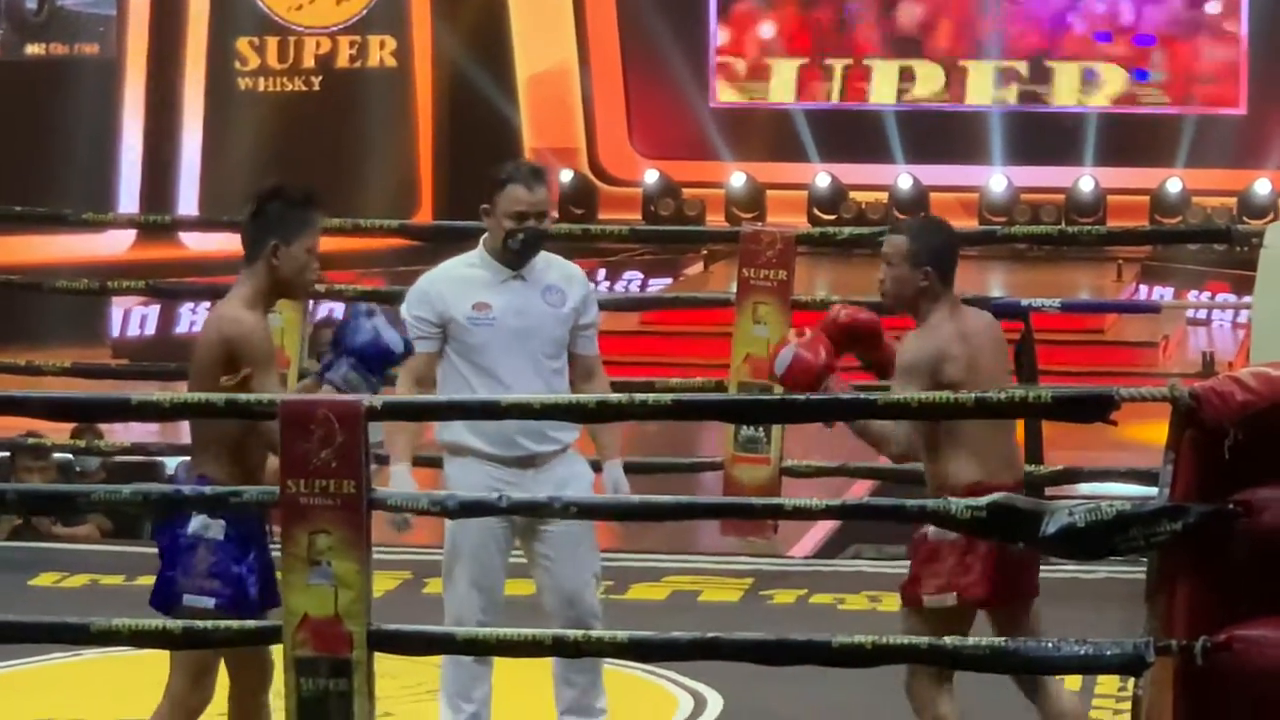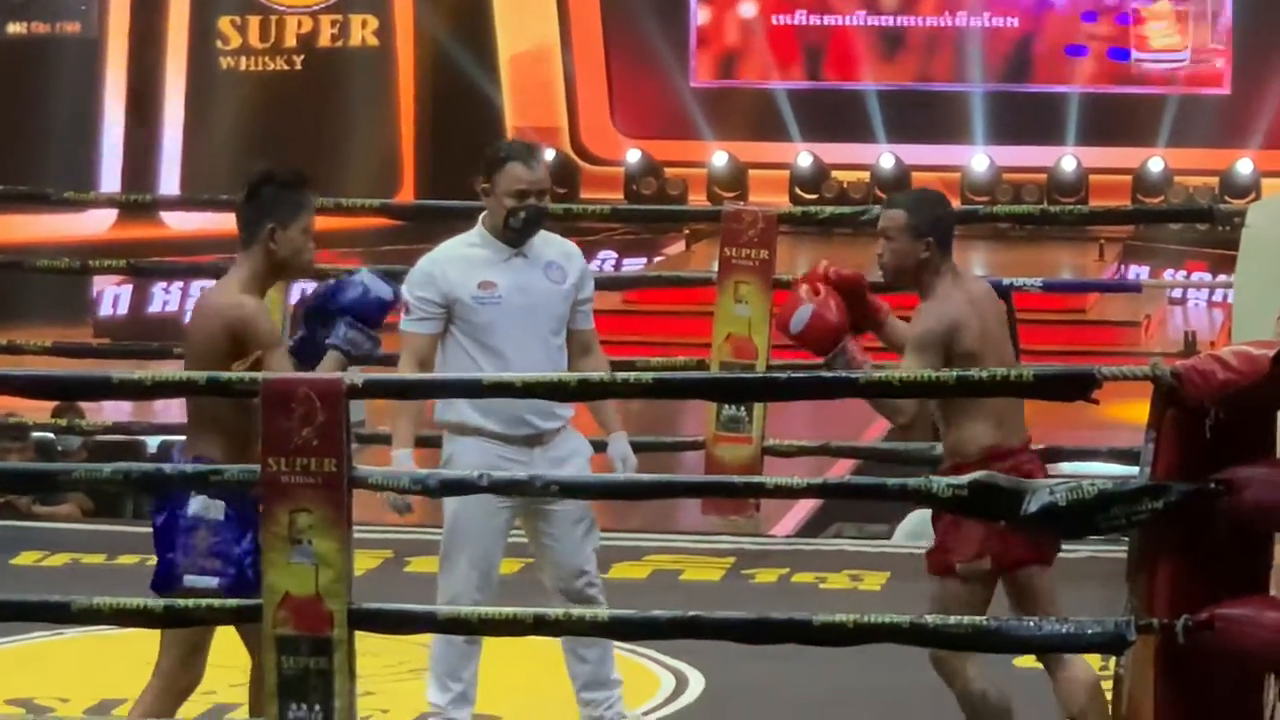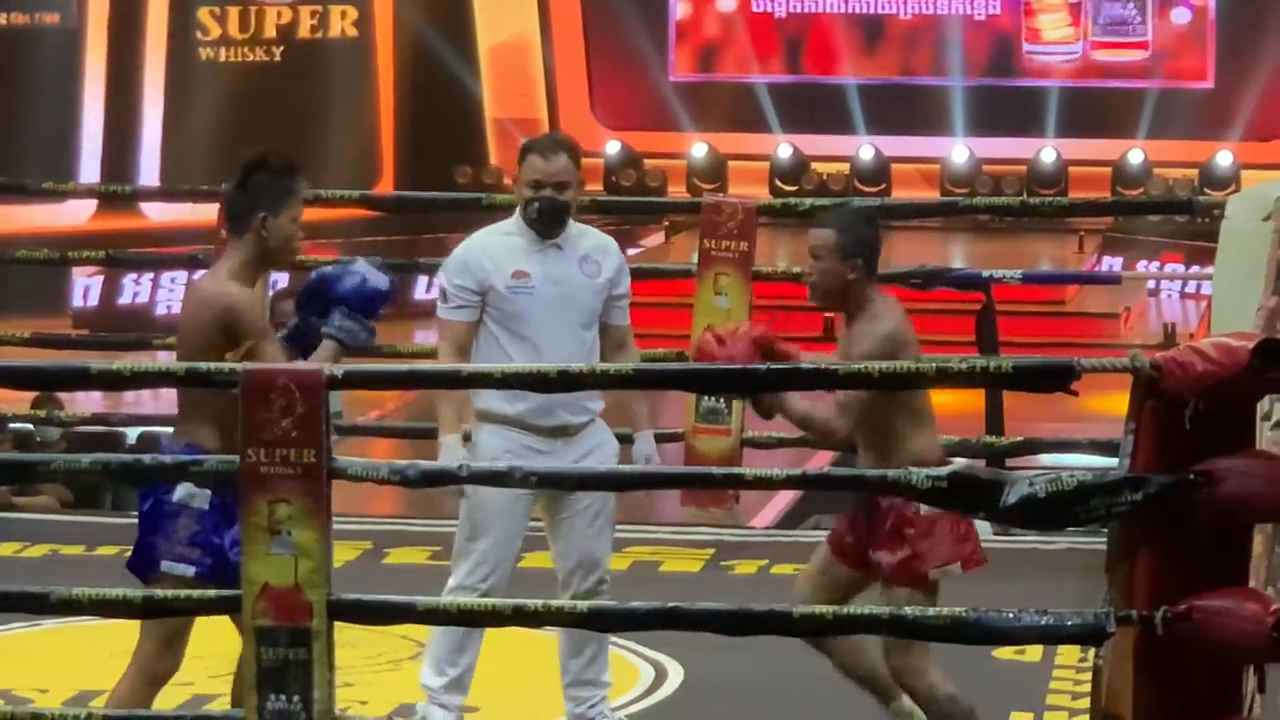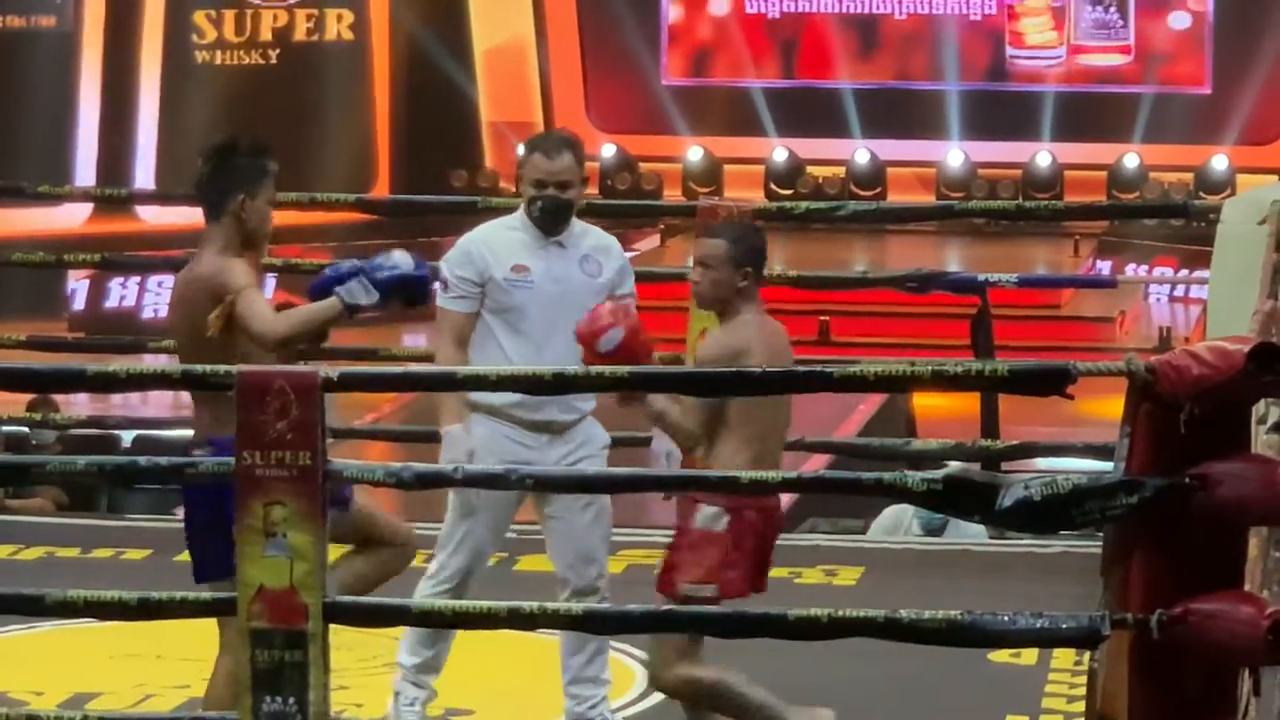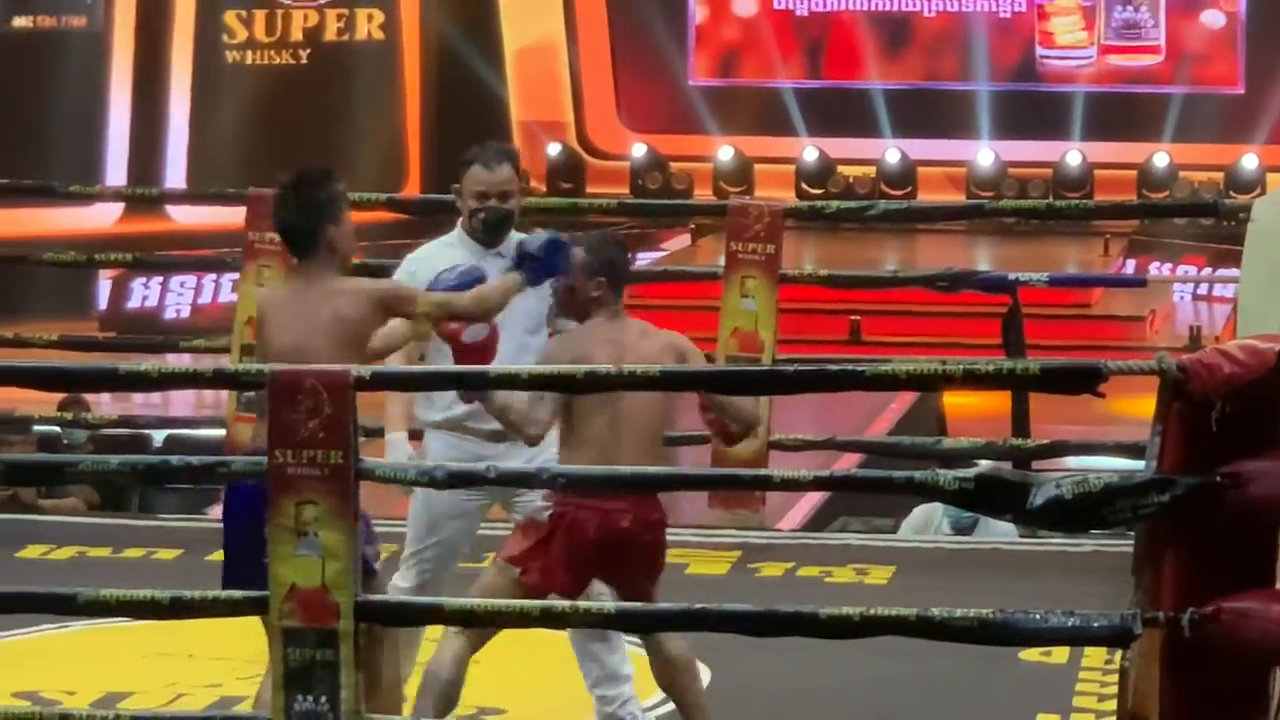
dt=0.3s
person 1, frame 1
left shoulder: (570, 282)
right shoulder: (440, 286)
left elbow: (589, 378)
right elbow: (412, 385)
left wrist: (612, 461)
right wrist: (400, 469)
left hip: (558, 470)
right hip: (476, 473)
left knee: (578, 608)
right knee: (470, 619)
person 1, frame 2
left shoulder: (567, 258)
right shoulder: (442, 267)
left elbow: (586, 355)
right elbow: (413, 366)
left wrist: (615, 434)
right wrist: (403, 452)
left hip: (559, 448)
right hip: (479, 453)
left knee: (580, 586)
right knee: (465, 597)
person 1, frame 3
left shoulder: (604, 253)
right shoulder: (478, 254)
left elbow: (619, 349)
right elbow: (451, 353)
left wrist: (643, 431)
right wrist: (448, 440)
left hip: (585, 441)
right hip: (506, 441)
left knee: (587, 582)
right knee: (477, 582)
person 1, frame 4
left shoulder: (607, 252)
right shoulder: (480, 246)
right elbow: (451, 345)
right wrist: (453, 429)
left hip: (575, 438)
right hip: (496, 433)
left knee: (586, 579)
right knee: (454, 568)
person 1, frame 5
right shoulder: (426, 264)
right elbow: (400, 360)
right wrist: (396, 438)
left hip: (535, 446)
right hip: (455, 447)
right knee: (416, 583)
person 2, frame 1
left shoulder: (234, 318)
right shoulder: (244, 327)
right elbow: (280, 434)
left wrist: (330, 374)
right wrist: (344, 380)
left hip: (233, 518)
right hip: (212, 523)
left knee: (252, 675)
person 2, frame 2
left shoulder: (229, 300)
right shoulder: (246, 311)
left wrist: (308, 342)
right wrist: (346, 344)
left hip: (229, 499)
right hip: (207, 503)
right knee: (177, 675)
person 2, frame 3
left shoulder: (216, 288)
right shoulder: (237, 300)
left wrist: (302, 333)
right wrist: (340, 335)
left hip: (217, 486)
right hip: (197, 486)
right knee: (156, 663)
person 2, frame 4
left shoulder: (194, 278)
right shoulder: (226, 274)
right elbow: (272, 333)
left wrist: (313, 304)
right wrist: (351, 295)
left hip: (210, 462)
left knee: (236, 641)
right knee: (393, 541)
person 2, frame 5
left shoulder: (271, 304)
right shoulder: (369, 297)
right elbow: (473, 307)
left wrist: (409, 331)
right wrist: (525, 271)
left hip: (255, 487)
right knee: (375, 642)
person 3, frame 1
left shoulder: (926, 345)
right shoulder: (981, 325)
left elbow: (902, 444)
left wrist: (830, 390)
right wrist: (881, 356)
right knee: (1035, 674)
person 3, frame 2
left shoulder: (940, 314)
right shoulder: (973, 290)
left elbow: (901, 409)
left wrist: (839, 348)
right wrist: (867, 311)
right hip: (1015, 472)
left knee: (950, 655)
right knee: (1051, 645)
person 3, frame 3
left shoulder: (879, 331)
right shoulder: (866, 316)
left elbow: (838, 427)
right elbow: (848, 382)
left wrist: (765, 388)
right wrist: (783, 357)
left hip: (915, 497)
right hip: (881, 494)
left knee: (905, 658)
right knee: (807, 612)
person 3, frame 4
left shoulder: (724, 343)
right shoulder: (774, 337)
left elbow: (688, 431)
right wrist: (670, 387)
left hip: (723, 511)
right hip: (759, 504)
left knee: (672, 670)
right knee: (679, 638)
person 3, frame 5
left shoulder: (566, 349)
right shoulder: (672, 345)
left elbow: (531, 426)
right elbow: (743, 415)
right wrist: (724, 423)
left hip: (575, 511)
right hip: (640, 511)
left knee: (462, 633)
right knee: (653, 626)
